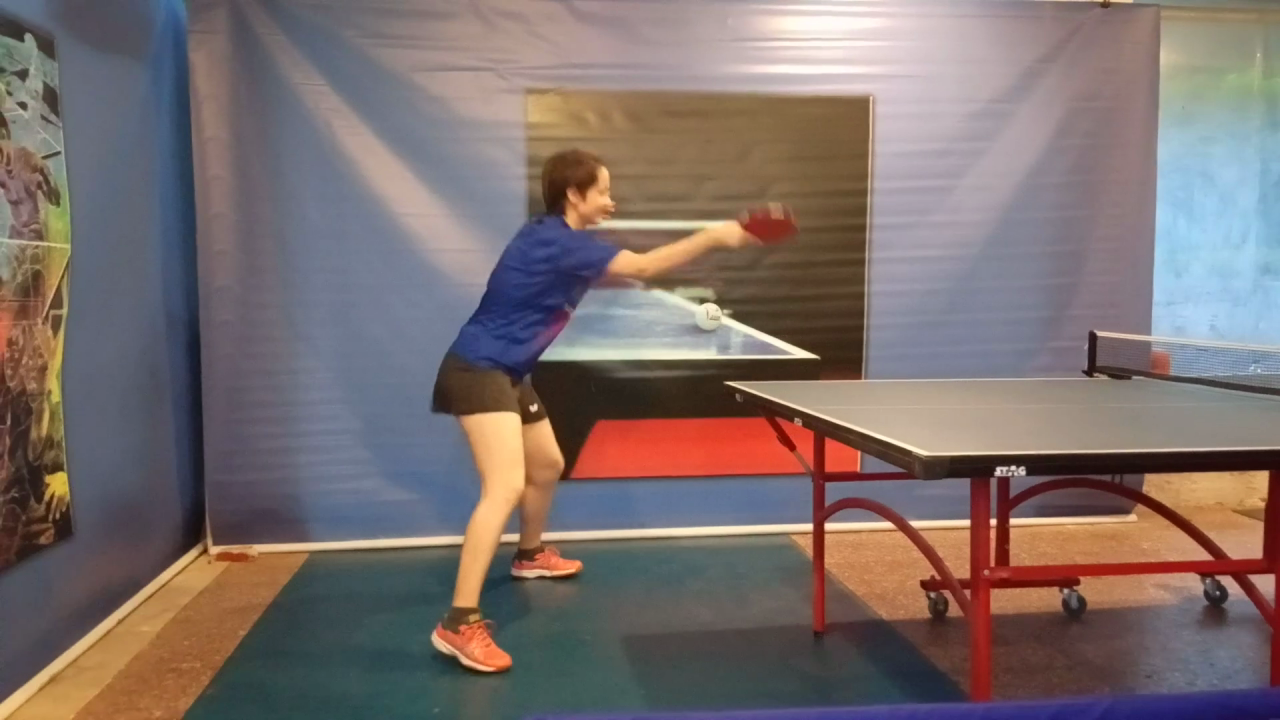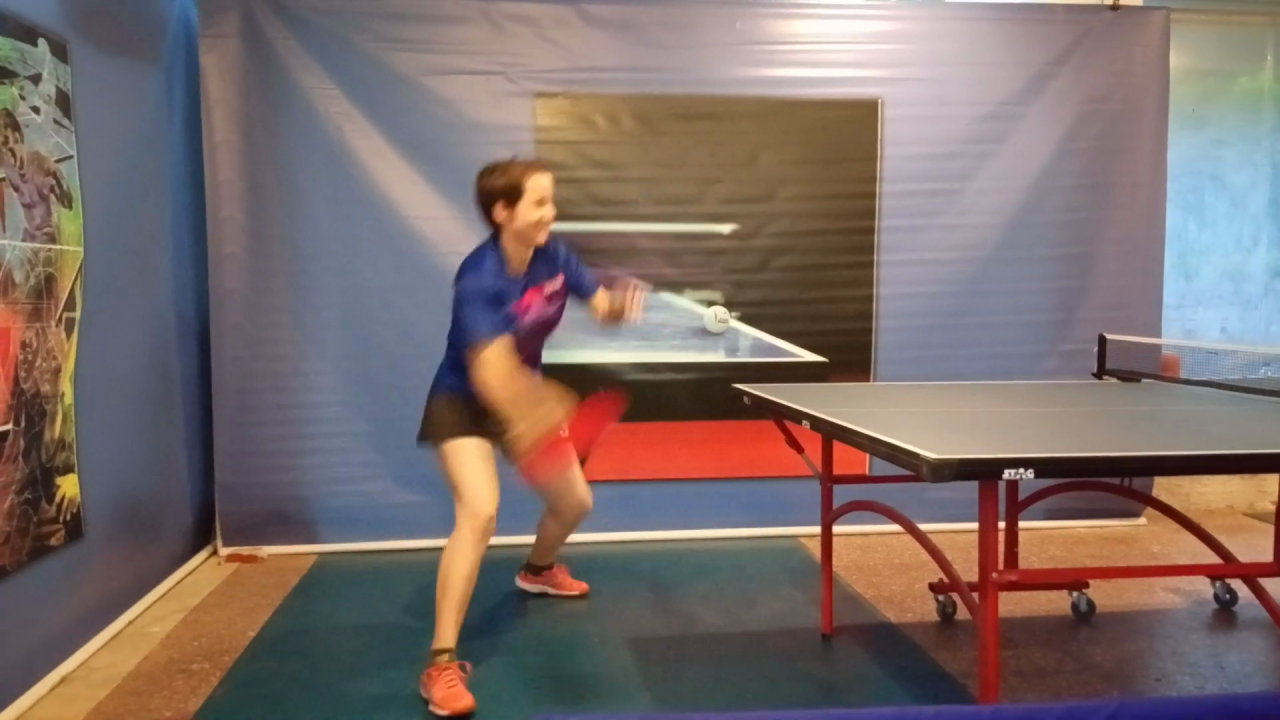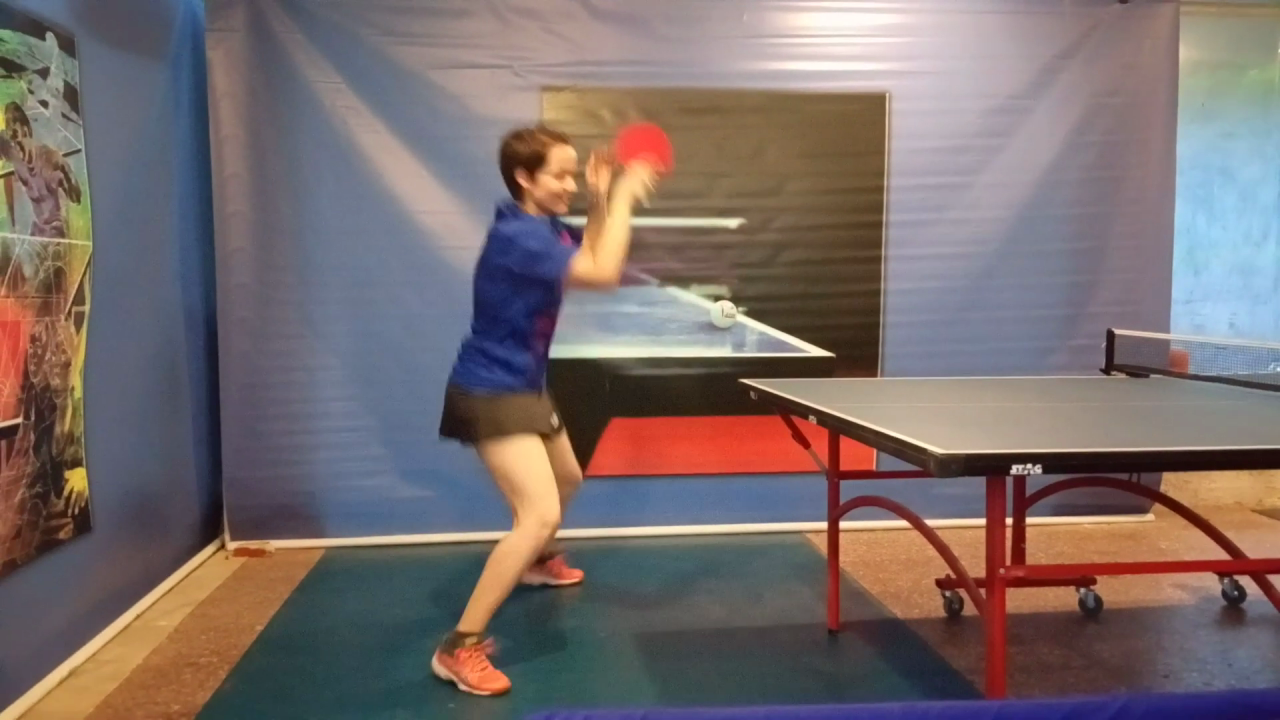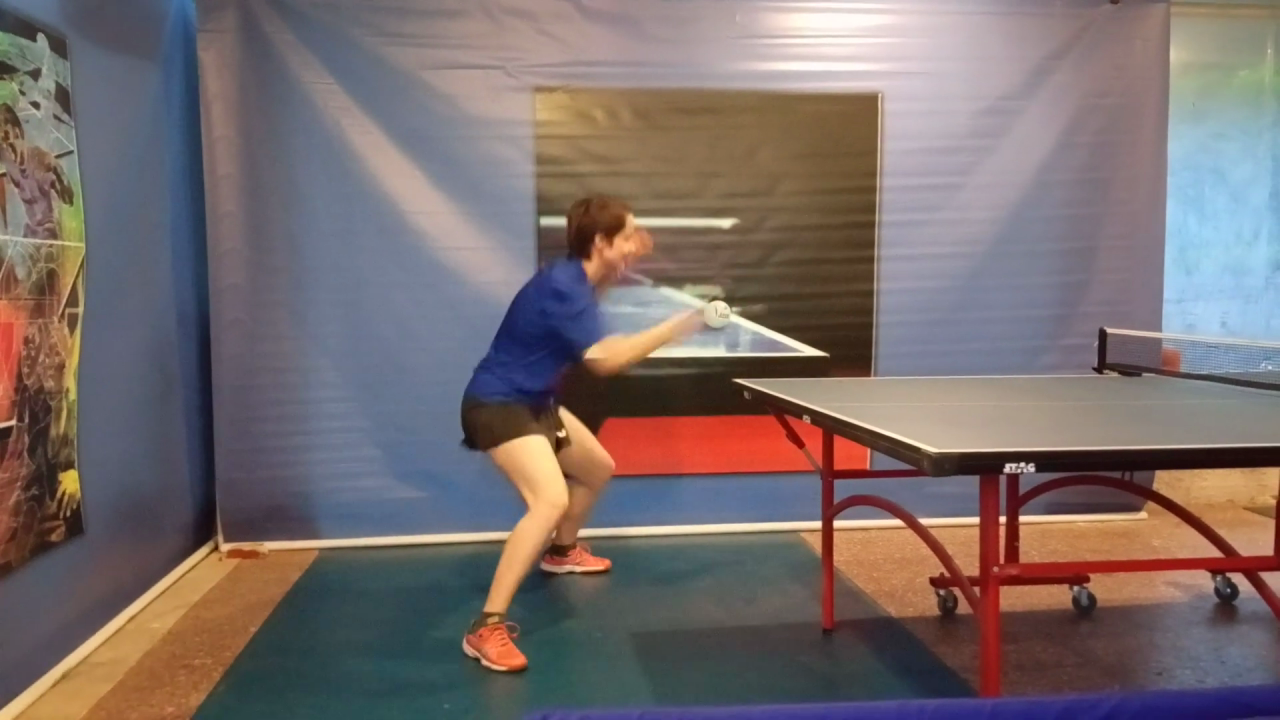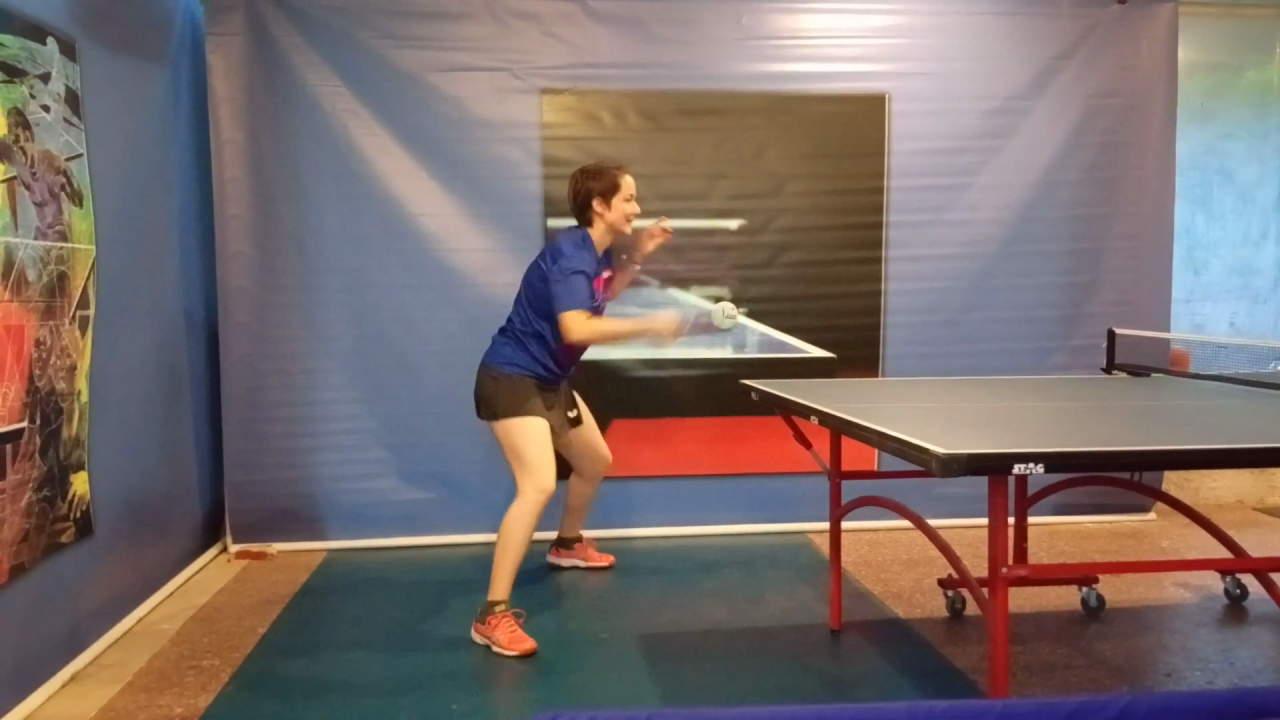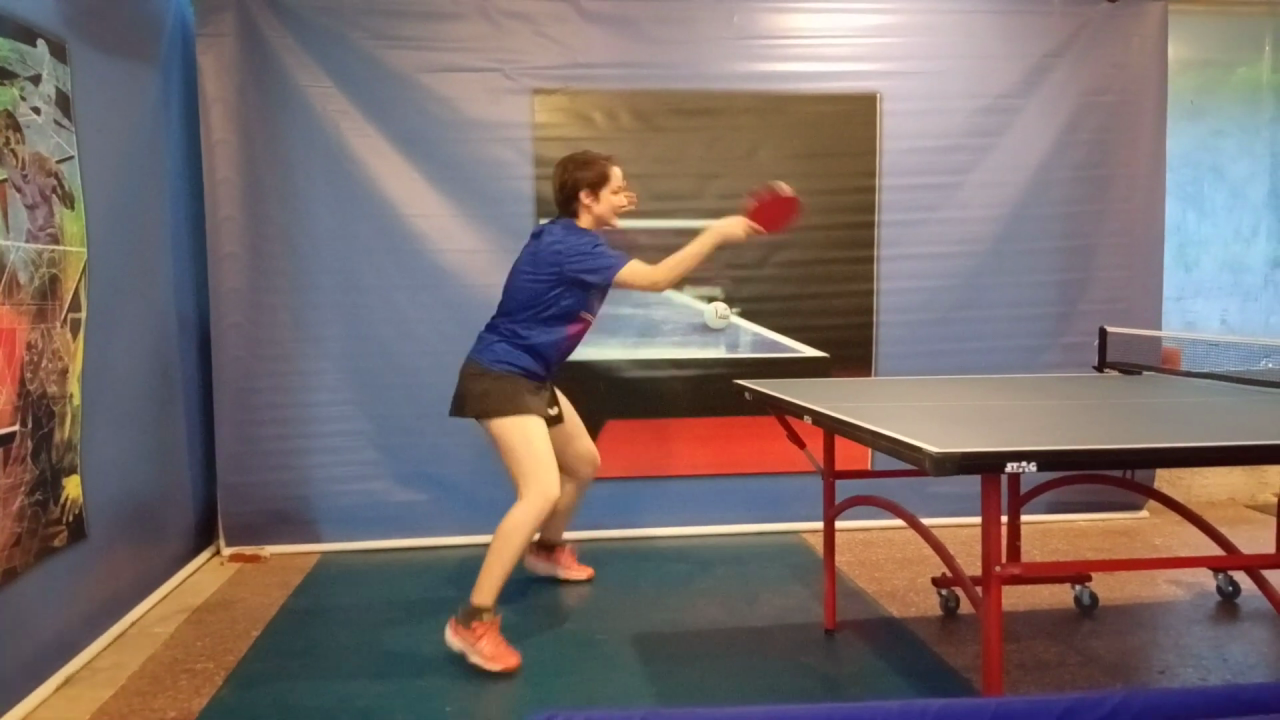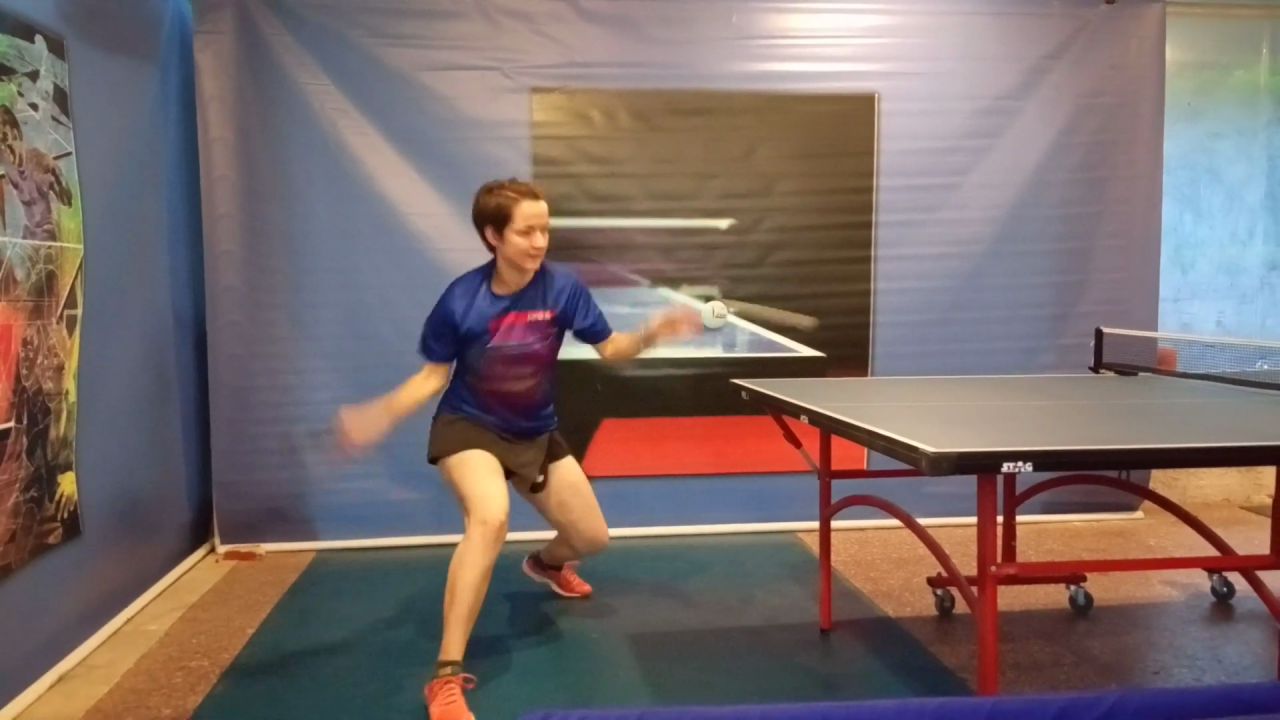
dt=0.5s
person 1, frame 1
left shoulder: (550, 235)
right shoulder: (558, 243)
right elbow: (644, 268)
left wrist: (594, 244)
right wrist: (711, 237)
left hip: (504, 370)
right hip: (479, 370)
left knee: (547, 467)
right knee: (504, 488)
left ankle: (530, 553)
right ankle: (460, 623)
person 1, frame 2
left shoulder: (558, 255)
right shoulder: (477, 278)
left elbow: (600, 306)
right elbow: (488, 370)
left wrist: (622, 300)
right wrist: (527, 418)
left hip: (529, 403)
right hip: (468, 408)
left knee: (575, 502)
right knee: (478, 513)
left ankle: (539, 569)
right ankle: (442, 662)
person 1, frame 3
left shoulder: (545, 224)
right shoulder: (517, 237)
left elbow: (599, 252)
right elbow: (603, 273)
left wrist: (611, 193)
right wrist: (622, 195)
left hip: (523, 385)
right hip: (491, 394)
left knee: (568, 479)
right knee: (542, 515)
left ankle: (540, 561)
right ankle: (460, 645)
person 1, frame 4
left shoulder: (573, 279)
right shoulder: (564, 291)
left elbow: (593, 293)
right elbow: (605, 359)
left wrist: (620, 268)
right wrist: (665, 332)
left hip: (530, 402)
right hip: (496, 406)
left knee: (597, 468)
right knee: (549, 504)
left ankle: (562, 550)
right ankle: (488, 627)
person 1, frame 5
left shoulder: (596, 250)
right shoulder: (569, 253)
left elbow: (602, 295)
right elbow: (577, 329)
left wrist: (639, 255)
right wrist: (646, 326)
left hip: (547, 378)
right hip: (512, 377)
left knee: (596, 460)
right knee: (538, 485)
left ankle: (568, 544)
right ankle: (493, 613)
person 1, frame 6
left shoulder: (568, 237)
right shoulder: (565, 245)
right elbow: (656, 278)
left wrist: (607, 221)
right wrist: (718, 234)
left hip: (530, 375)
right hip: (499, 376)
left knee: (584, 465)
right knee: (544, 492)
left ankle: (545, 550)
right ankle: (473, 620)
person 1, frame 7
left shoulder: (563, 287)
right shoulder: (459, 300)
left elbow: (611, 350)
right elbow: (432, 377)
left wrist: (650, 335)
right wrist: (379, 416)
left hip: (536, 433)
right hip: (469, 429)
left knee: (591, 536)
right knee: (490, 520)
left ankle: (547, 563)
right ankle: (446, 674)
